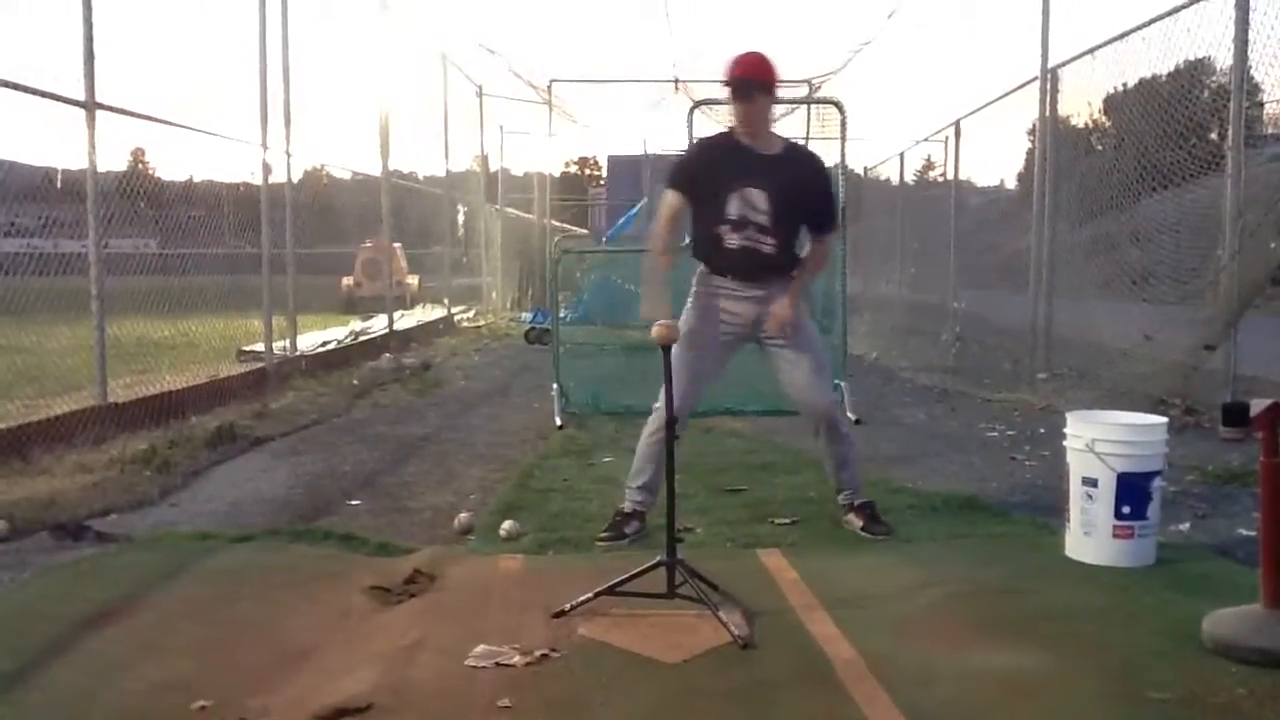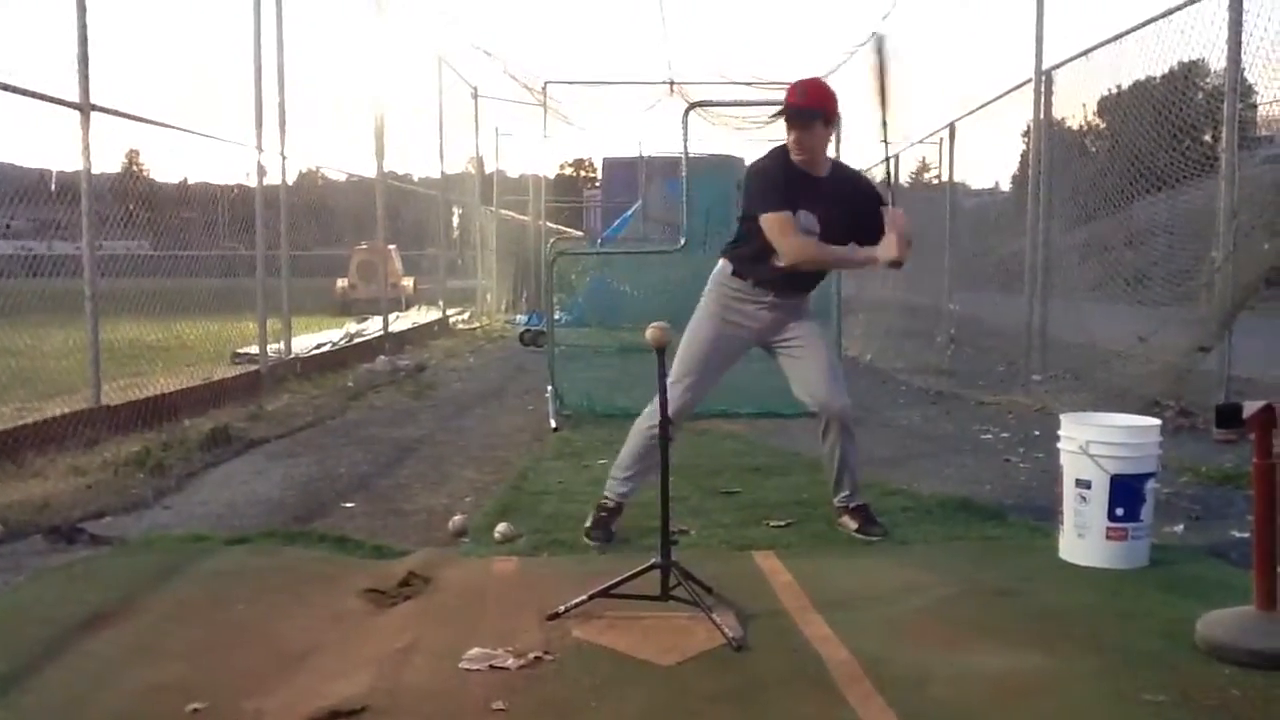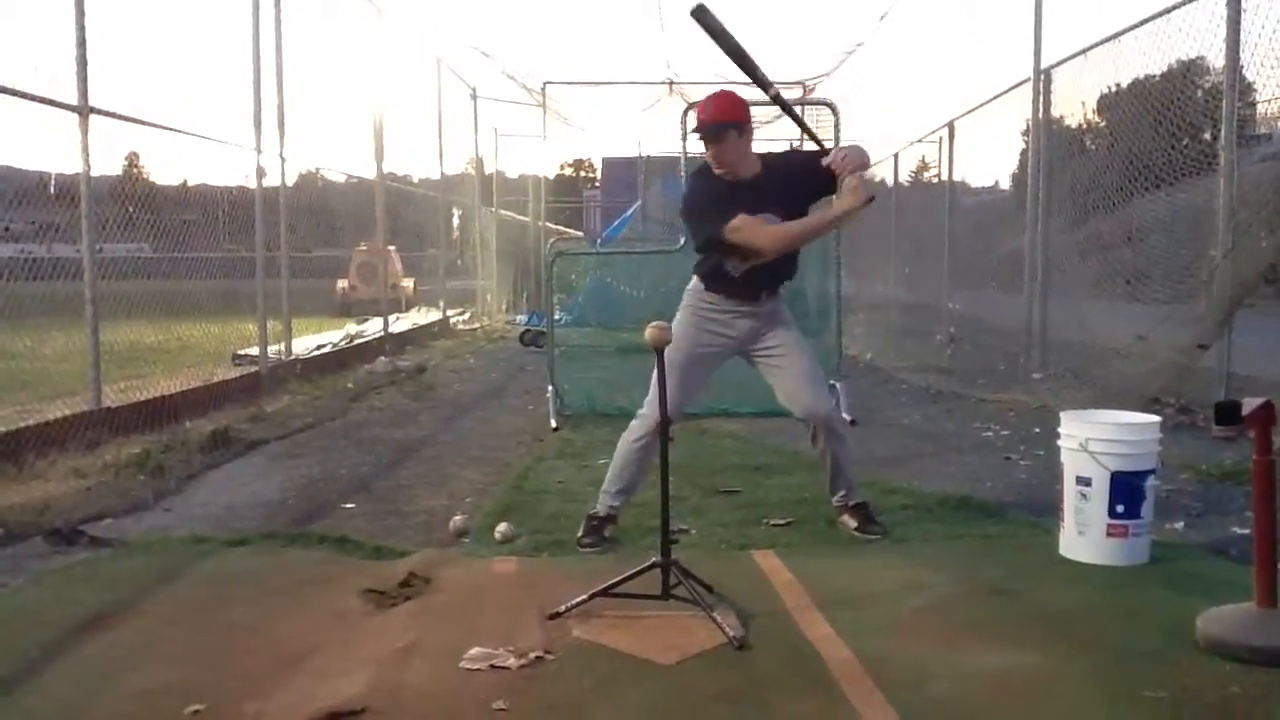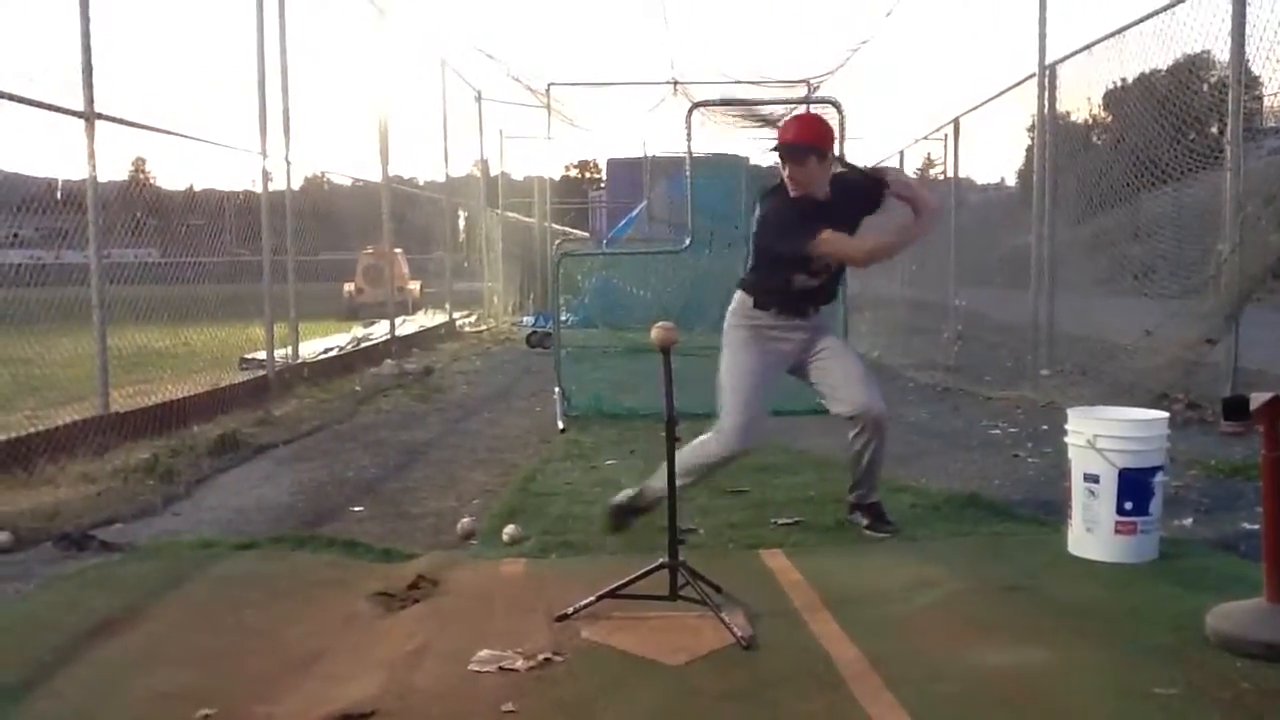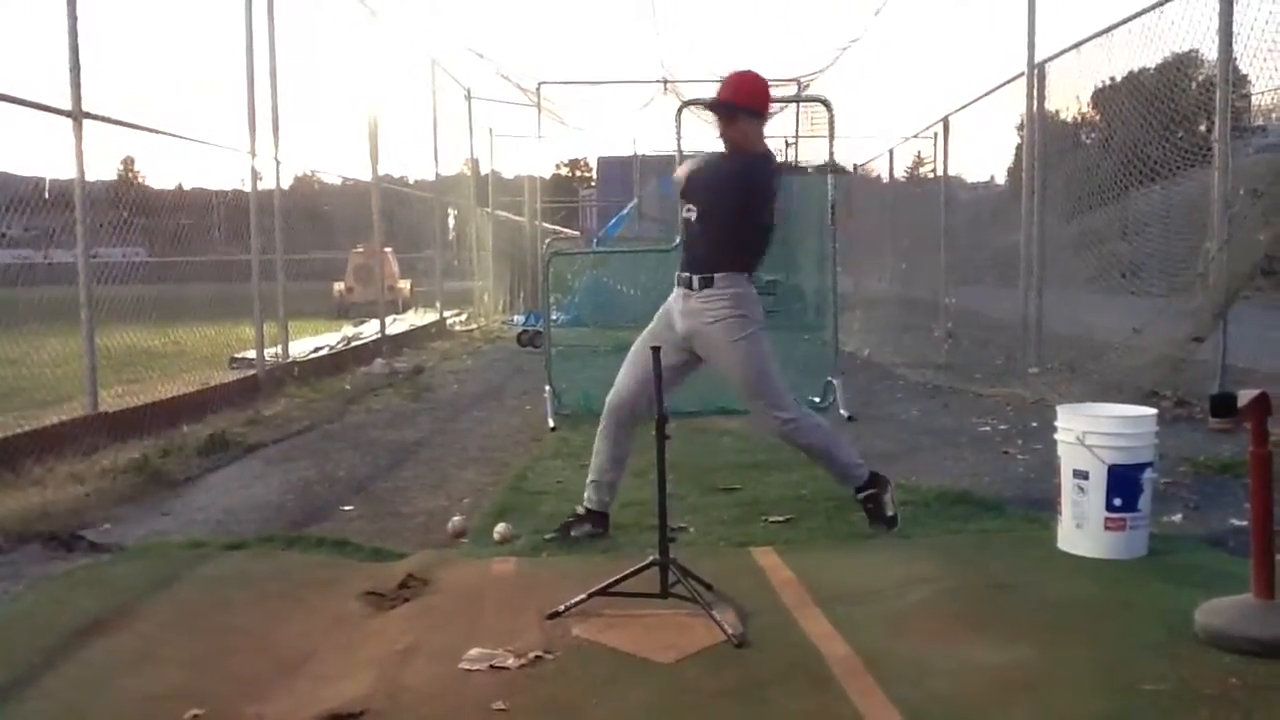
dt=0.5s
person 1, frame 1
left shoulder: (806, 167)
right shoulder: (709, 155)
left elbow: (820, 244)
right elbow: (666, 222)
left wrist: (791, 298)
right wrist: (655, 289)
left hip: (780, 295)
right hip: (715, 293)
left knee: (821, 404)
right knee: (672, 404)
left ankle: (852, 500)
right ankle: (635, 506)
person 1, frame 2
left shoulder: (853, 189)
right shoulder: (768, 172)
left elbow: (883, 249)
right elbow: (792, 251)
left wrist: (895, 233)
right wrist: (872, 254)
left hip: (792, 307)
right hip: (733, 295)
left knee: (835, 404)
right knee: (674, 401)
left ankle: (848, 503)
right ankle: (613, 499)
person 1, frame 3
left shoulder: (790, 170)
right shoulder: (701, 192)
left elbow: (856, 158)
right elbow: (770, 240)
left wrist: (846, 164)
right wrist: (843, 207)
left hip: (768, 312)
right hip: (708, 309)
left knee: (820, 409)
right knee: (656, 414)
left ankle: (847, 501)
right ankle: (604, 511)
person 1, frame 4
left shoulder: (849, 187)
right shoulder: (779, 210)
left elbow: (891, 181)
right elbow: (858, 253)
left wrist: (916, 197)
right wrist: (920, 224)
left hip: (810, 327)
right hip: (755, 325)
left knee: (869, 410)
right knee: (735, 437)
left ankle: (863, 500)
right ankle: (649, 493)
person 1, frame 5
left shoulder: (733, 169)
right shoulder: (756, 167)
left elbow: (683, 180)
left wrist: (685, 174)
left hip: (724, 305)
right hip: (684, 300)
left knee: (782, 414)
right knee: (621, 404)
left ankle: (869, 484)
right ankle: (595, 510)
